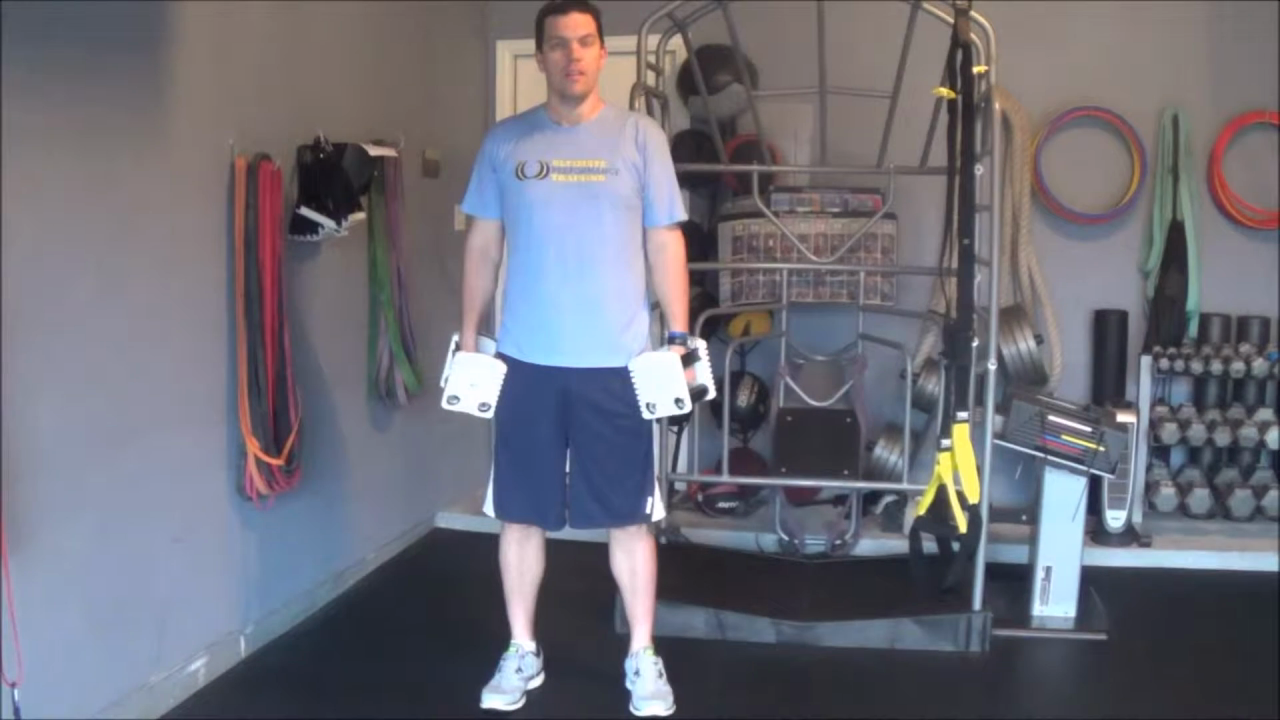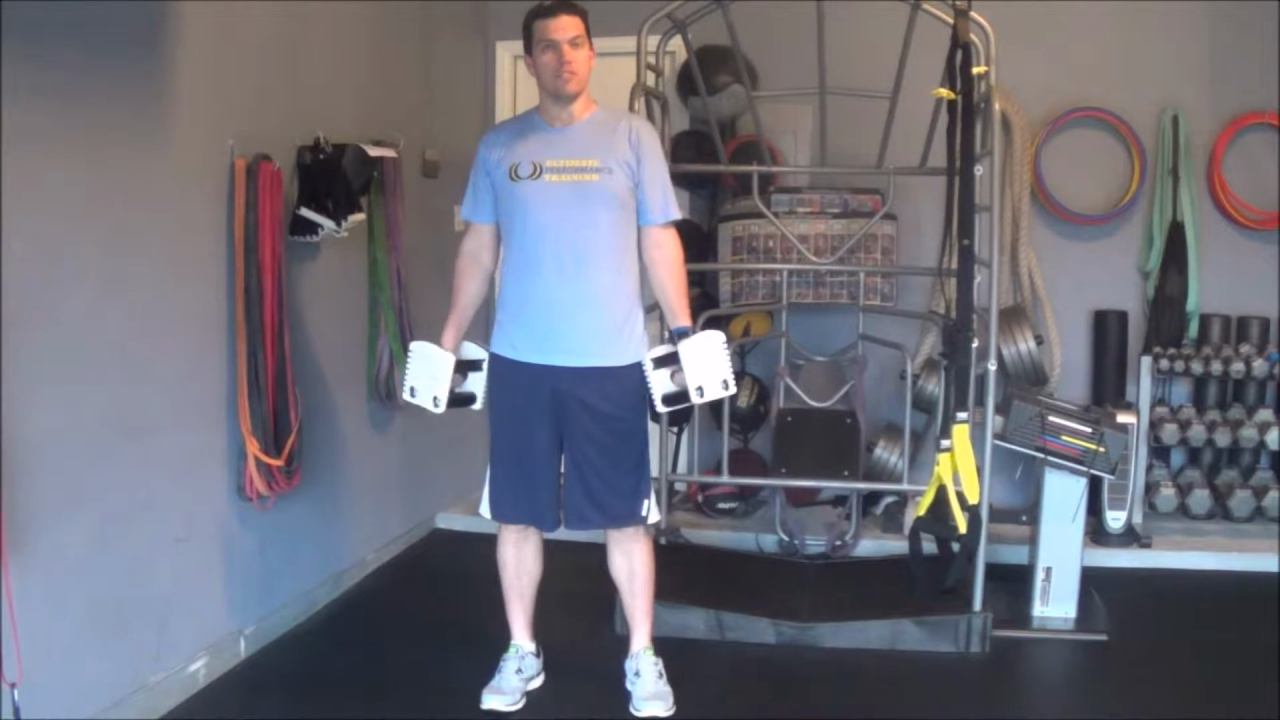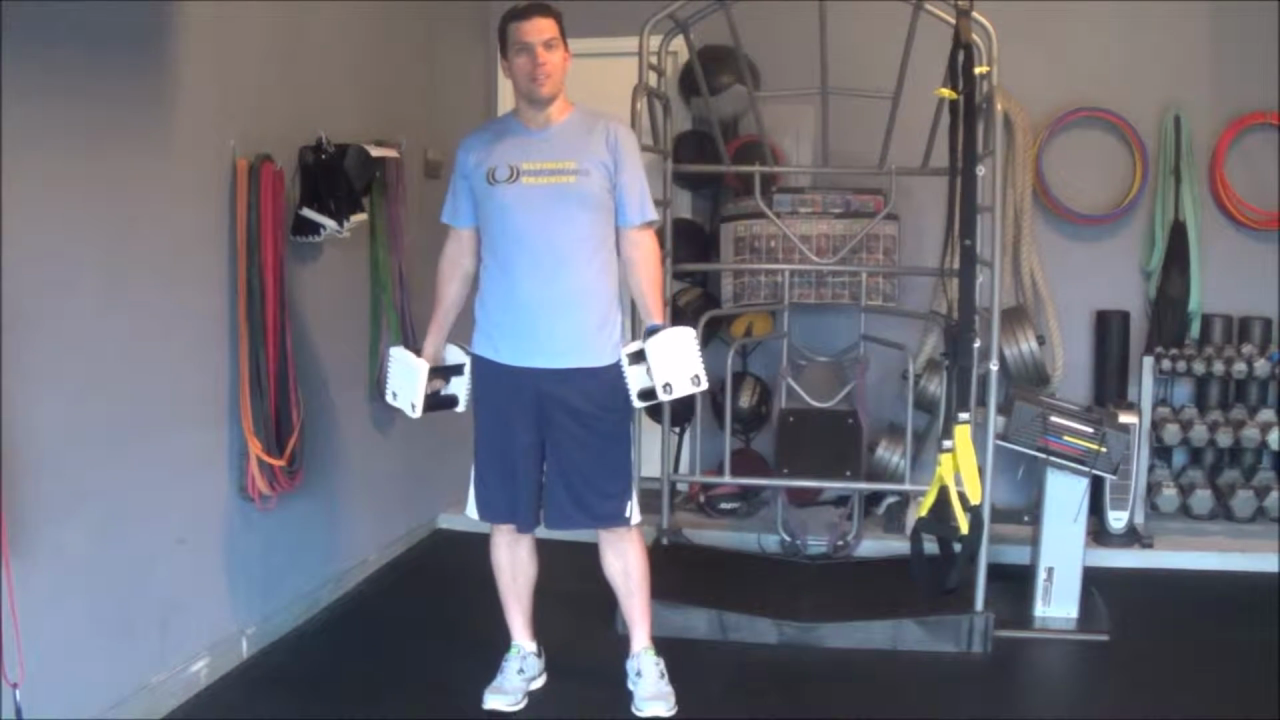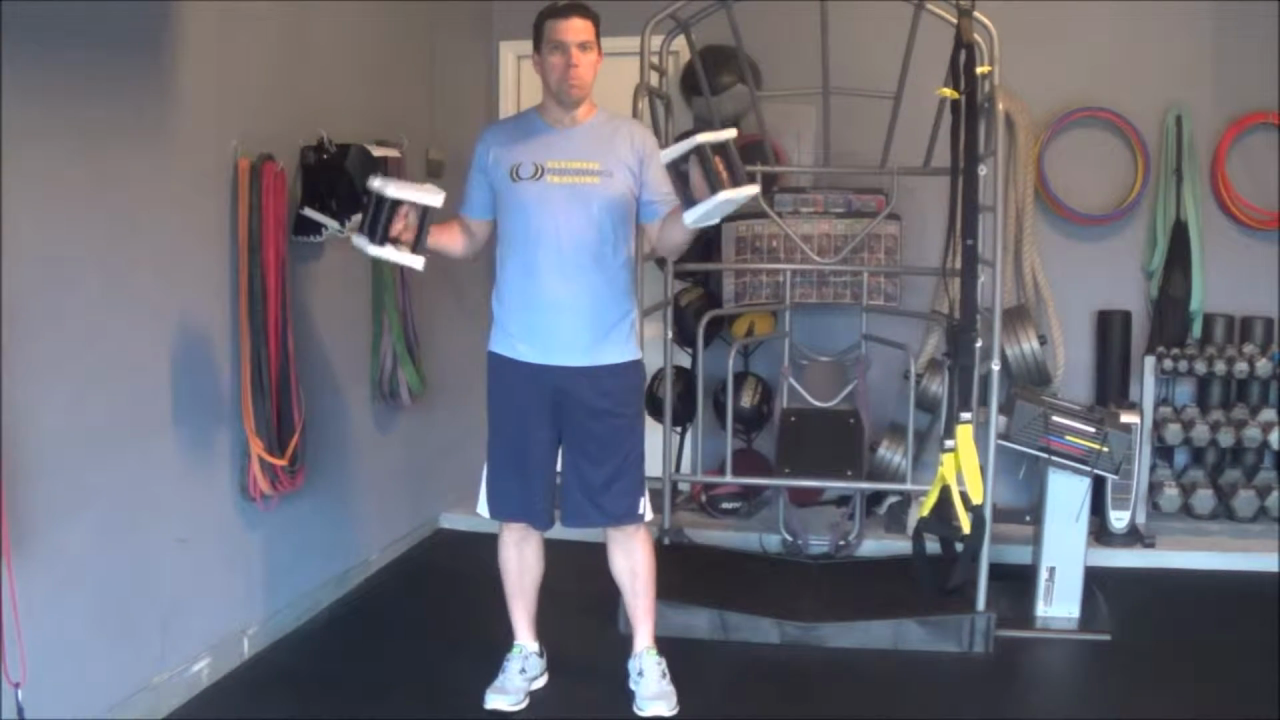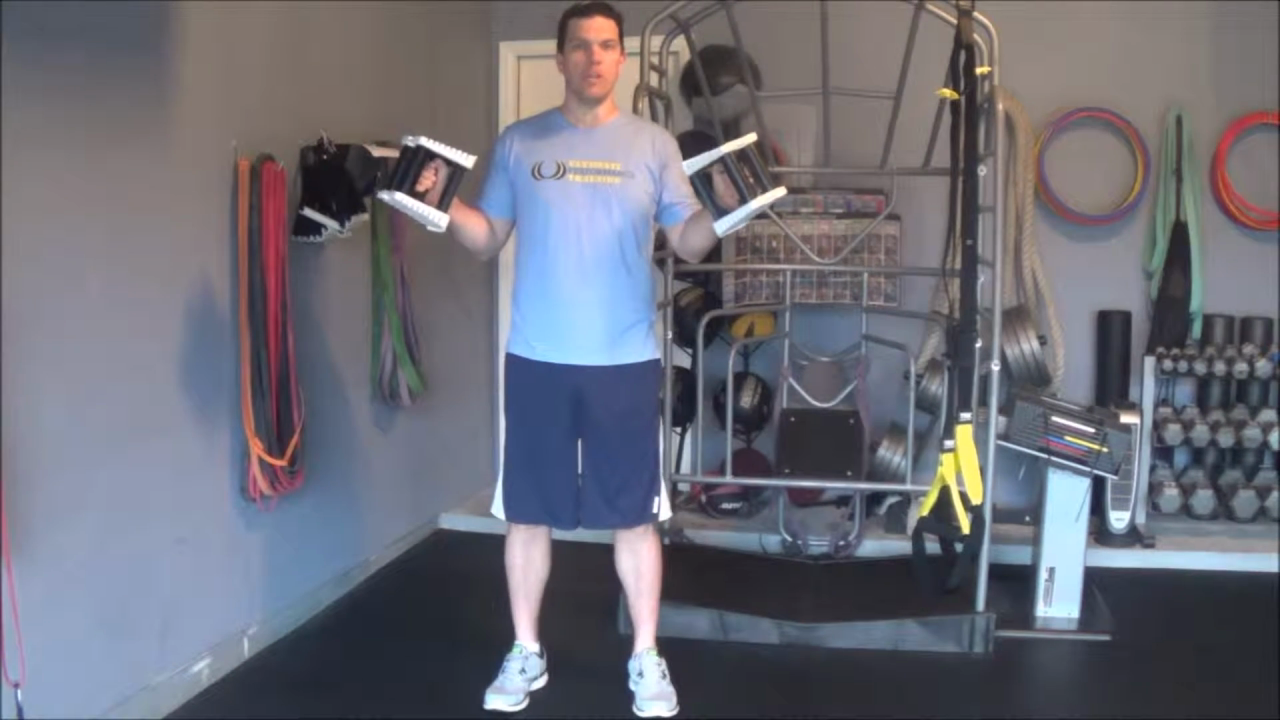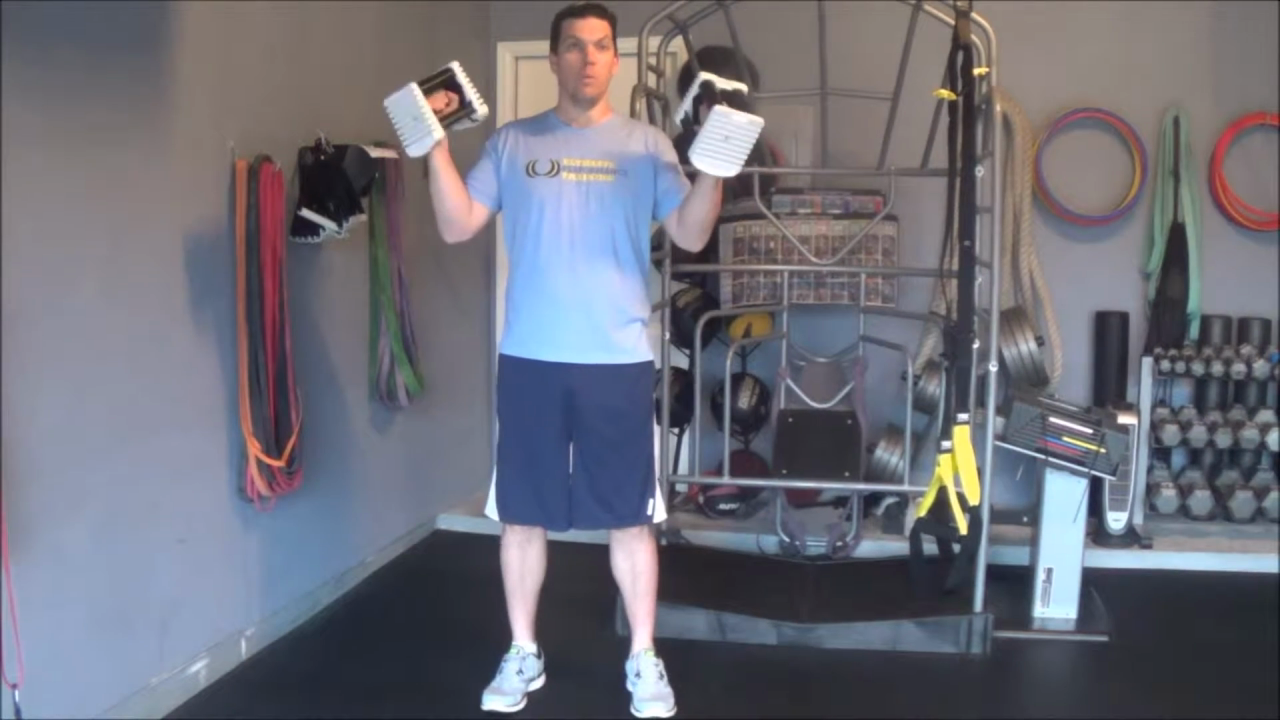
dt=0.7s
person 1, frame 1
left shoulder: (639, 136)
right shoulder: (504, 141)
left elbow: (664, 242)
right elbow: (482, 243)
left wrist: (678, 338)
right wrist: (467, 337)
left hip: (616, 362)
right hip: (524, 360)
left knee: (628, 515)
right knee: (519, 513)
left ankle: (642, 657)
right ankle: (521, 652)
person 1, frame 2
left shoulder: (632, 136)
right shoulder: (499, 145)
left elbow: (660, 240)
right elbow: (479, 247)
left wrist: (684, 332)
right wrist: (449, 338)
left hip: (611, 362)
right hip: (520, 361)
left knee: (624, 516)
right knee: (517, 514)
left ankle: (642, 658)
right ankle: (522, 652)
person 1, frame 3
left shoulder: (610, 138)
right shoulder: (477, 149)
left elbow: (638, 239)
right elbow: (459, 253)
left wrist: (657, 329)
right wrist: (431, 344)
left hip: (592, 364)
right hip: (502, 363)
left knee: (613, 515)
right knee: (508, 516)
left ankle: (643, 658)
right ankle: (523, 654)
person 1, frame 4
left shoulder: (632, 140)
right shoulder: (498, 144)
left elbow: (664, 238)
right elbow: (471, 233)
right wrist: (421, 232)
left hip: (607, 361)
right hip: (519, 360)
left knee: (624, 513)
right knee: (517, 513)
left ankle: (645, 657)
right ankle: (525, 653)
person 1, frame 5
left shoulder: (652, 144)
right shoulder: (518, 143)
left elbow: (687, 244)
right elbow: (488, 240)
left wrist: (722, 211)
right wrist: (441, 203)
left hip: (624, 361)
right hip: (536, 359)
left knee: (634, 515)
right knee: (527, 512)
left ankle: (646, 658)
right ankle: (526, 653)
person 1, frame 6
left shoulder: (647, 143)
right shoulder: (512, 143)
left elbow: (691, 235)
right elbow: (456, 226)
right wrist: (434, 141)
left hip: (619, 361)
right hip: (529, 359)
left knee: (630, 517)
right knee: (521, 513)
left ankle: (643, 659)
right ankle: (522, 654)
